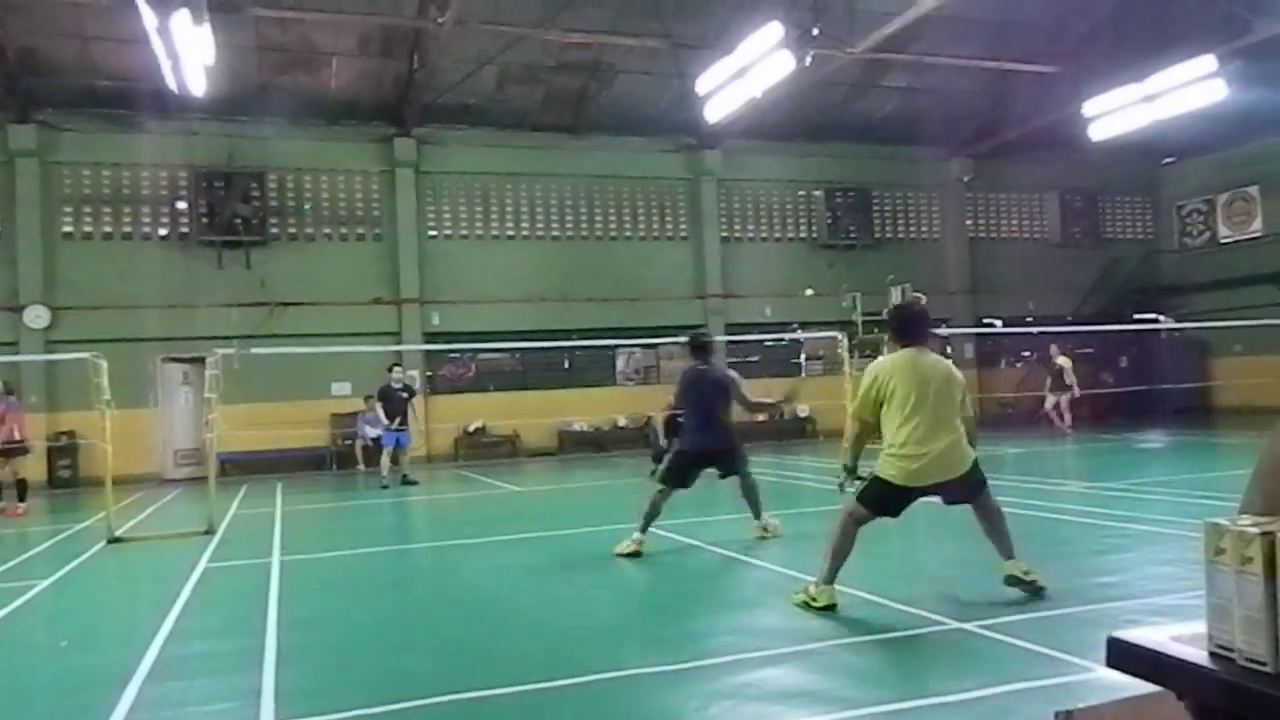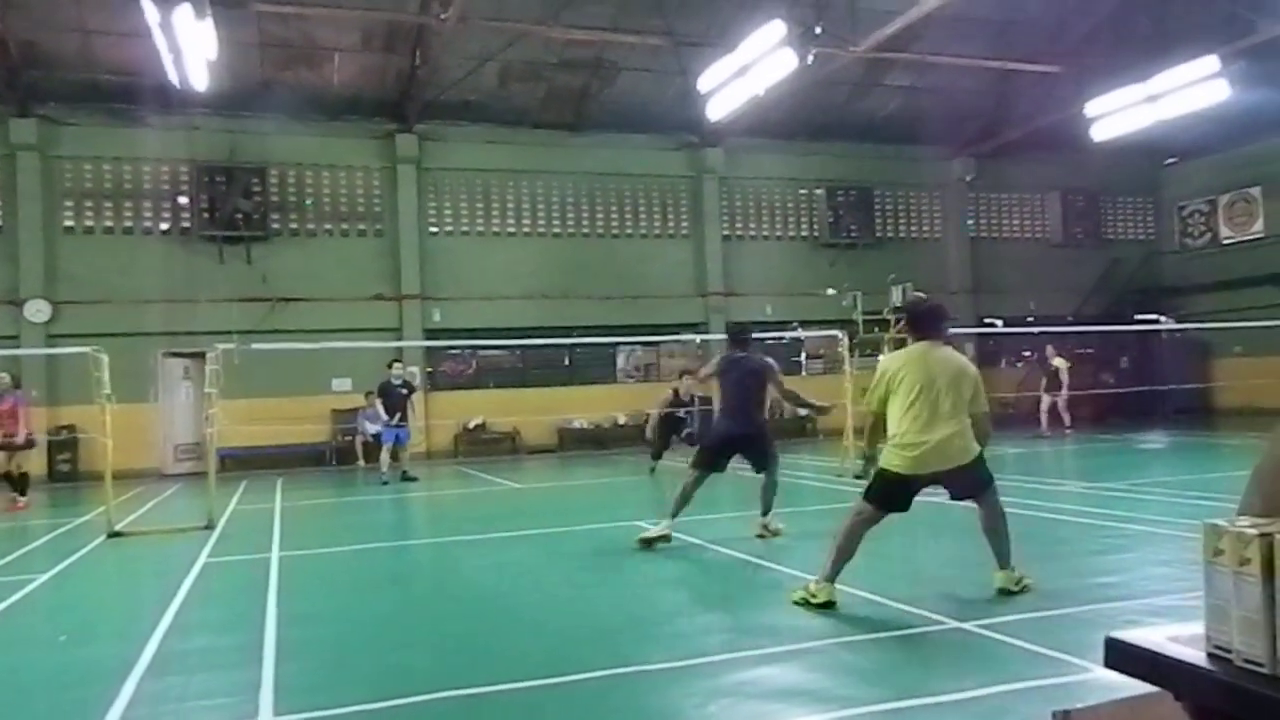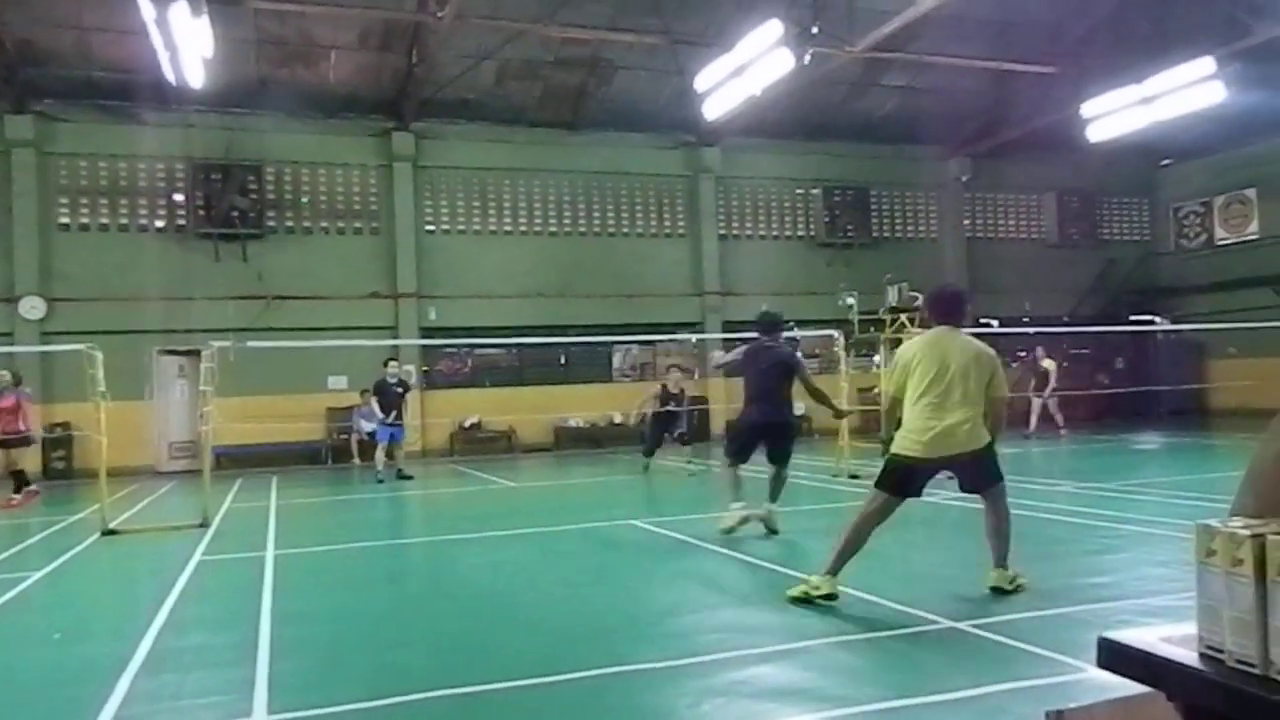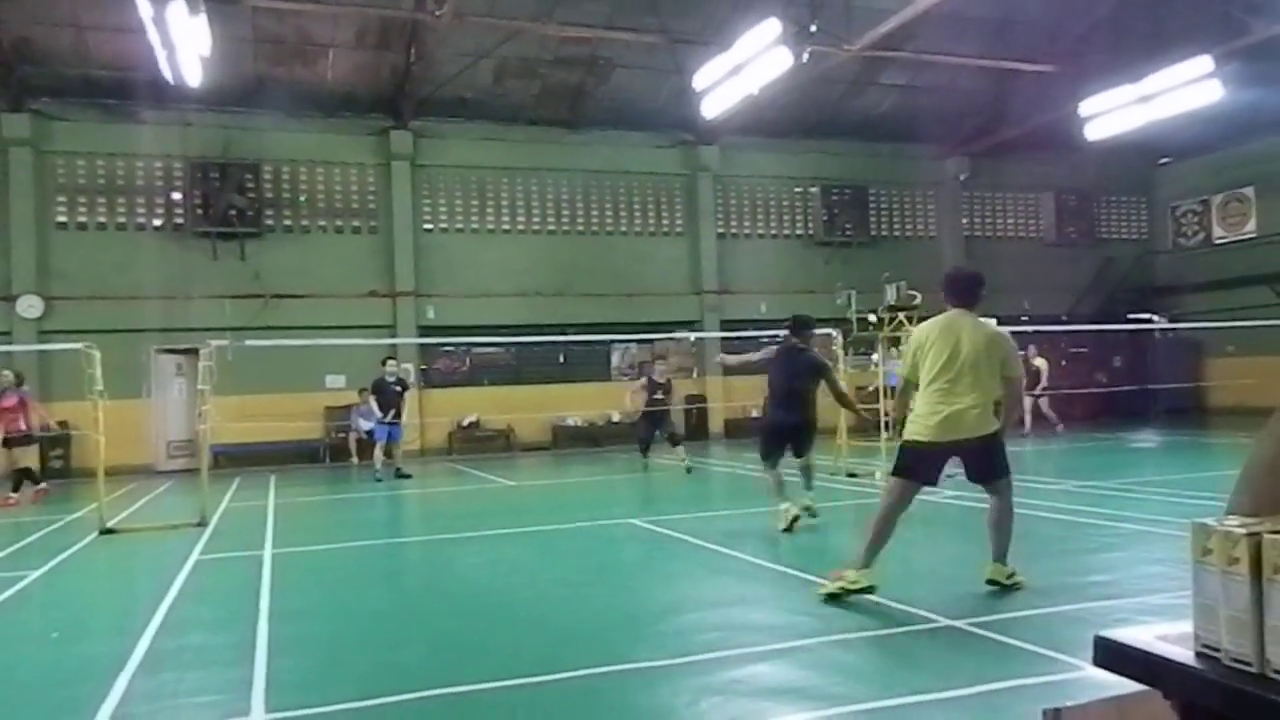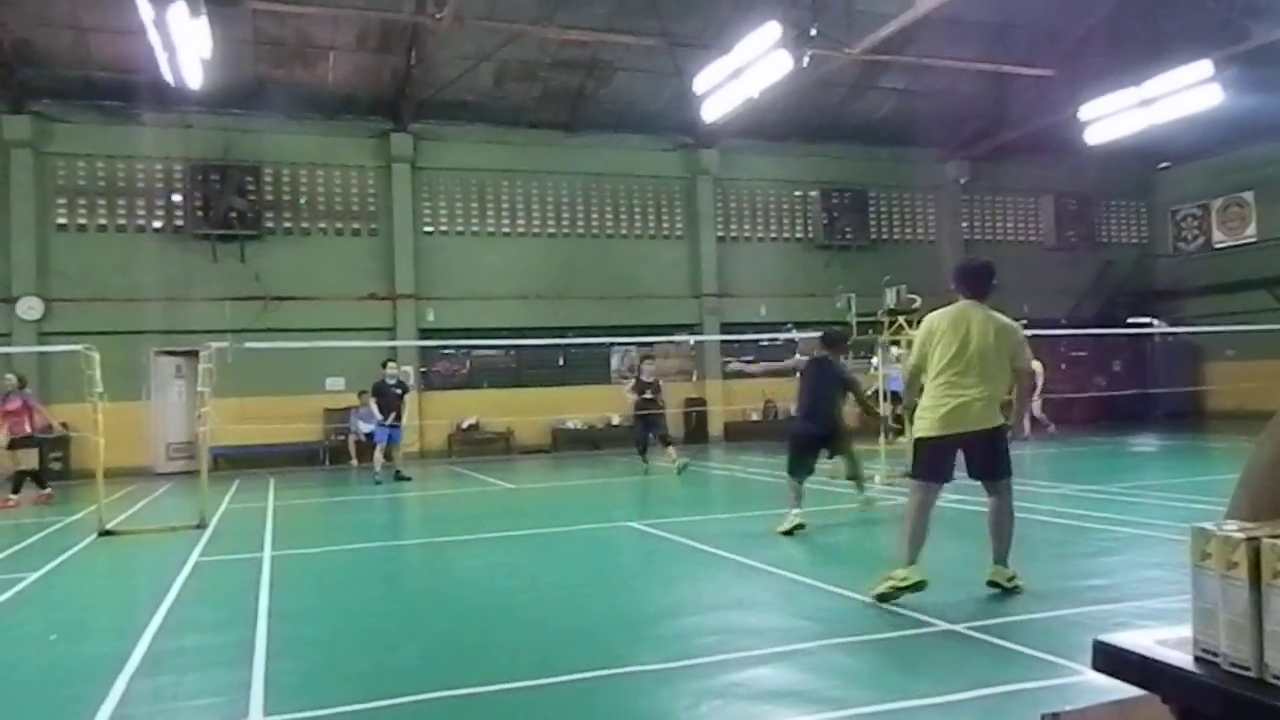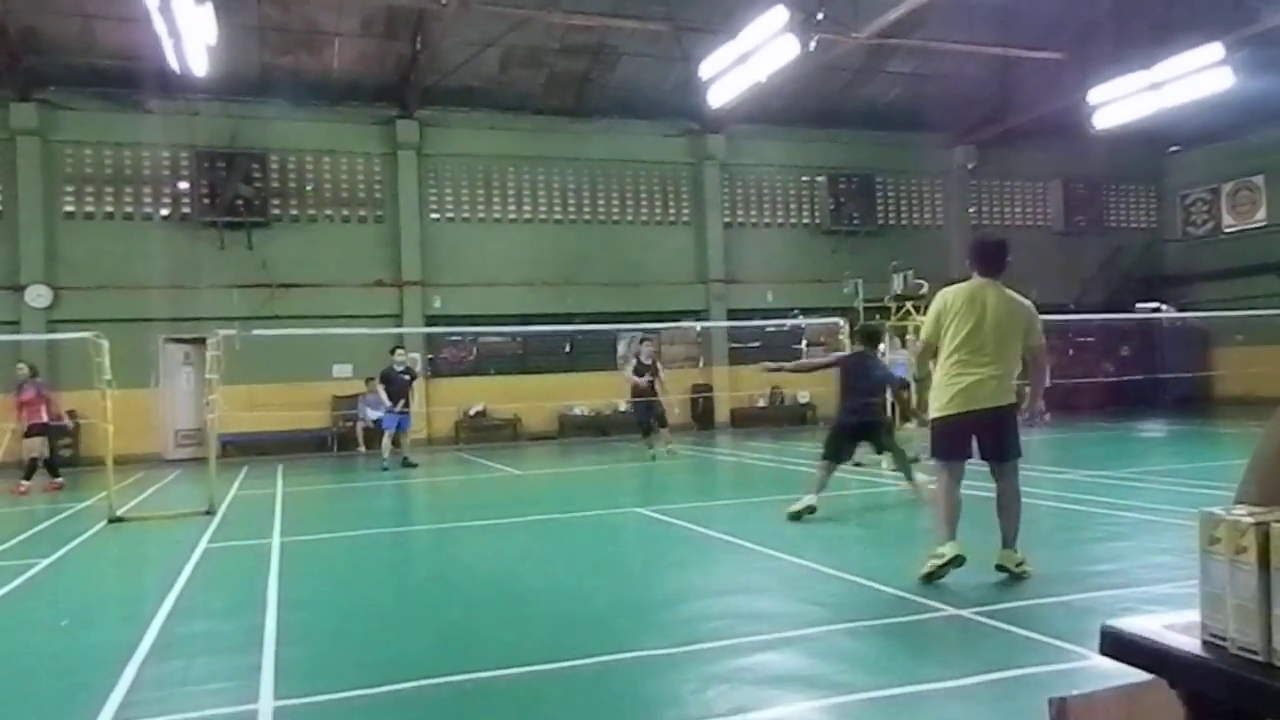
dt=0.1s
person 1, frame 1
left shoulder: (881, 369)
right shoulder: (951, 372)
left elbow: (860, 425)
right elbow: (967, 423)
left wrist: (850, 464)
left hip: (901, 468)
right hip: (953, 463)
left knee: (851, 517)
right knee: (984, 503)
left ankle: (823, 587)
right ankle: (1014, 567)
person 1, frame 2
left shoulder: (892, 363)
right shoulder: (965, 367)
left elbow: (874, 419)
right elbow: (983, 427)
left wrist: (869, 455)
right wrist: (973, 451)
left hip: (905, 458)
right hip: (958, 452)
left knee: (860, 518)
right knee: (990, 501)
left ankle: (823, 585)
right ankle: (1007, 574)
person 1, frame 3
left shoulder: (909, 349)
right shoulder: (984, 354)
left elbow: (889, 407)
right elbow: (998, 414)
left wrist: (889, 440)
right wrist: (986, 440)
left hip: (915, 443)
right hip: (969, 442)
left knee: (872, 511)
right knee: (995, 498)
left ankle: (827, 579)
right ankle: (1001, 573)
person 1, frame 4
left shoulder: (923, 331)
right shoulder: (998, 337)
left elbow: (905, 388)
right elbow: (1014, 392)
left wrist: (902, 415)
right wrist: (1003, 425)
left hip: (927, 428)
right hip: (979, 427)
left knee: (893, 501)
right knee: (1001, 492)
left ankle: (860, 571)
right ankle: (1000, 567)
person 1, frame 5
left shoulder: (934, 321)
right shoulder: (1008, 329)
left elbow: (912, 375)
right elbow: (1025, 384)
left wrist: (917, 403)
right wrist: (1017, 416)
left hip: (935, 421)
right hip: (985, 422)
left knee: (921, 497)
right knee: (1000, 494)
left ankle: (907, 569)
right ankle: (1001, 570)
person 1, frame 6
left shoulder: (947, 296)
right shoulder: (1022, 308)
left elbow: (924, 350)
right elbow: (1037, 364)
left wrist: (928, 378)
right wrist: (1034, 401)
left hip: (949, 399)
right hip: (998, 400)
left knee: (948, 477)
right knee: (1007, 478)
left ankle: (947, 546)
right ankle: (1009, 553)
person 2, frame 1
left shoulder: (685, 377)
right shoulder: (727, 377)
left elbow: (676, 407)
right elbow: (750, 406)
right wrist: (780, 402)
left hip: (691, 445)
right hip: (724, 443)
left knee: (662, 490)
right knee: (745, 476)
left ankle: (637, 539)
right ankle: (761, 523)
person 2, frame 2
left shoulder: (722, 362)
right shoulder: (765, 364)
left elbow: (700, 377)
right elbow: (786, 395)
right wrist: (816, 406)
left hip: (723, 431)
right hip: (755, 432)
left knee: (695, 477)
right knee: (771, 471)
left ankle: (667, 525)
right ankle: (765, 521)
person 2, frame 3
left shoulder: (747, 351)
right shoulder: (791, 357)
left elbow: (717, 362)
right elbow: (812, 390)
left wrist: (716, 356)
right wrist: (836, 410)
left hip: (750, 419)
right hip: (782, 420)
left knee: (732, 463)
right knee: (780, 466)
left ankle: (737, 508)
right ankle: (769, 509)
person 2, frame 4
left shoulder: (775, 353)
right shoulder: (819, 362)
left elbow: (739, 360)
right elbow: (839, 395)
left wrist: (724, 359)
right wrist: (858, 412)
left hip: (775, 420)
right hip: (804, 420)
left knee: (770, 465)
right knee: (804, 456)
left ankle: (786, 507)
right ankle: (808, 497)
person 2, frame 5
left shoulder: (806, 363)
right shoulder: (847, 375)
left elbow: (769, 368)
right elbow: (866, 406)
left wrist: (740, 367)
right wrist: (881, 418)
left hip: (803, 430)
right hip: (832, 428)
left knee: (795, 476)
right knee: (850, 457)
left ankle: (795, 513)
person 2, frame 6
left shoulder: (845, 358)
right shoulder: (884, 369)
left elbow: (810, 365)
left wrist: (778, 367)
left hip: (848, 421)
right hip: (876, 420)
left knee: (827, 463)
right knee: (894, 448)
right ankle: (911, 484)
